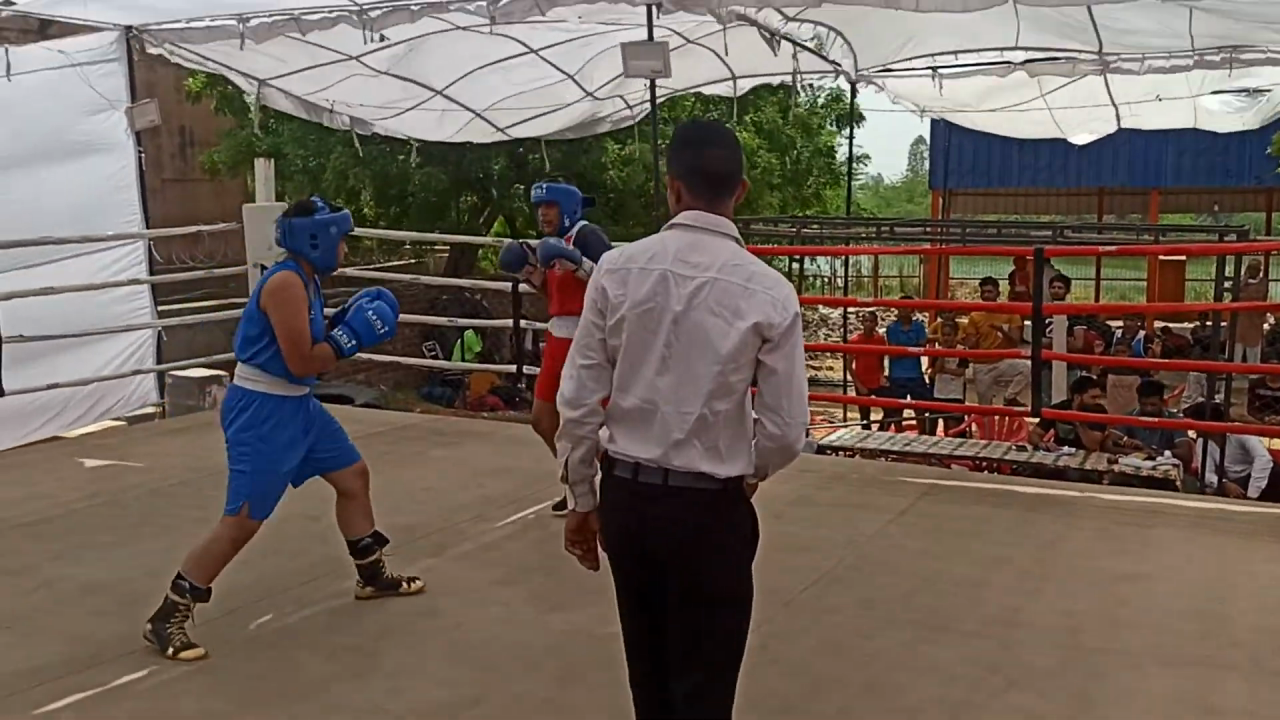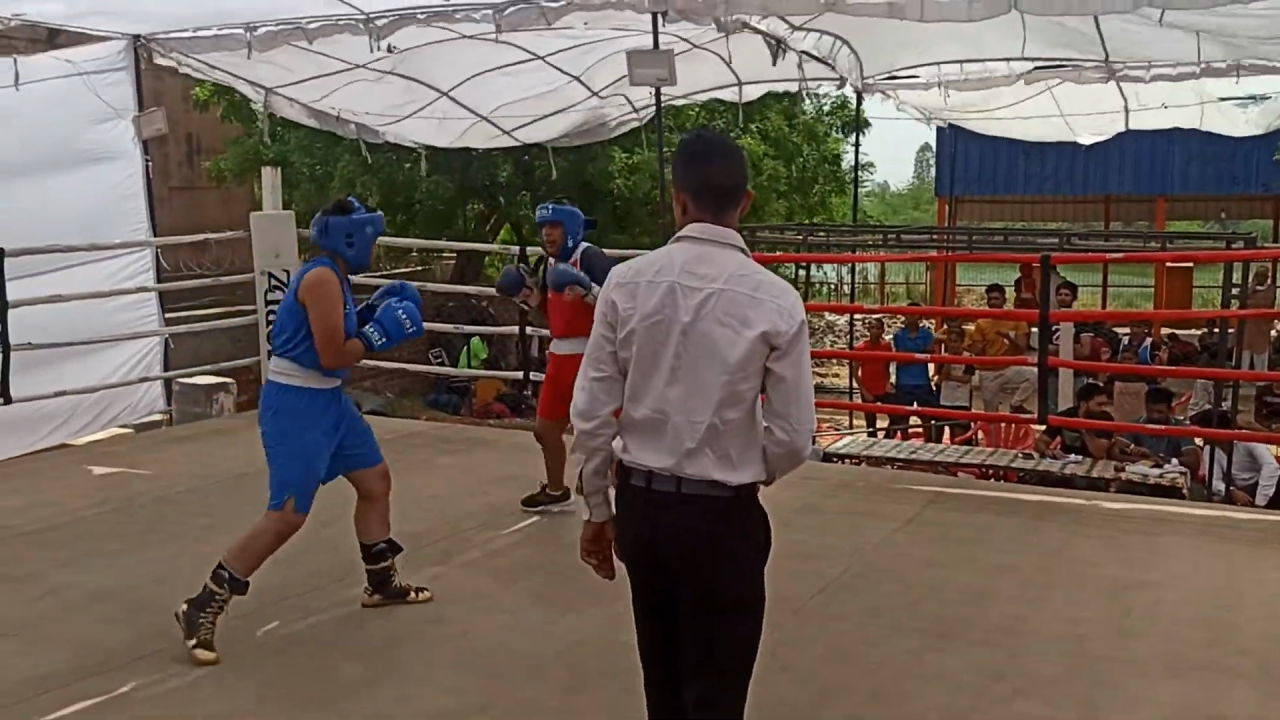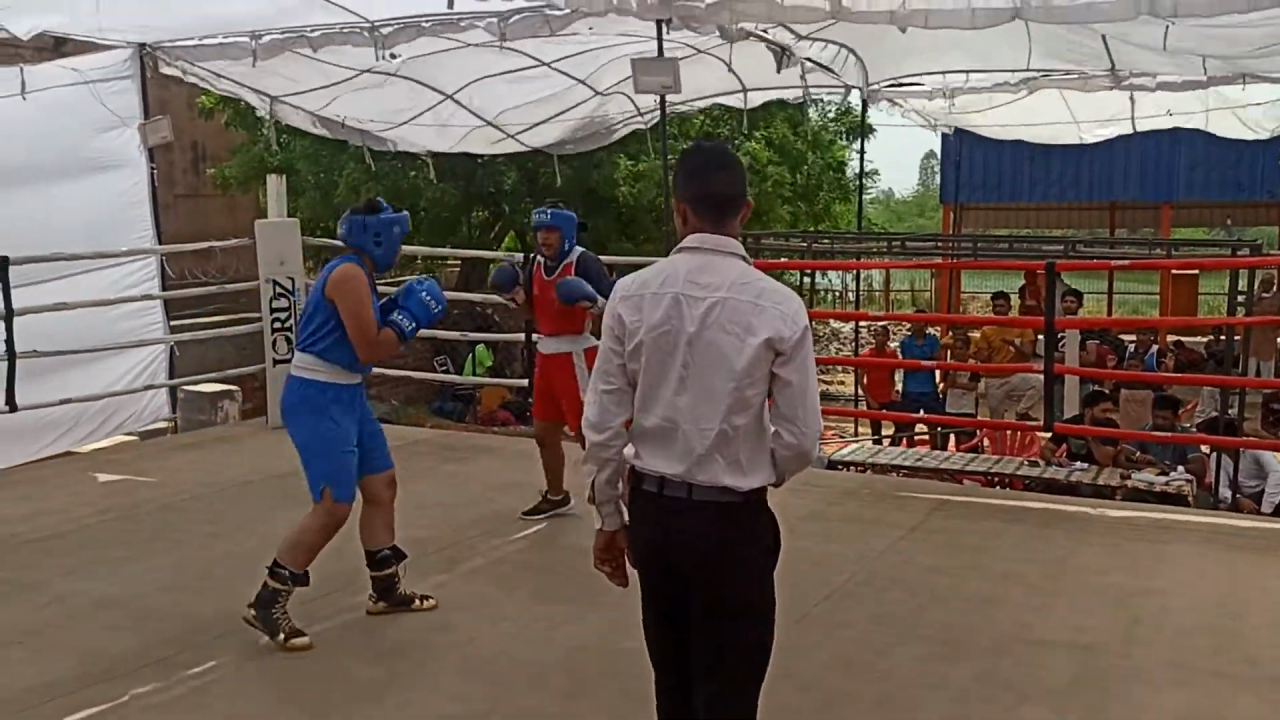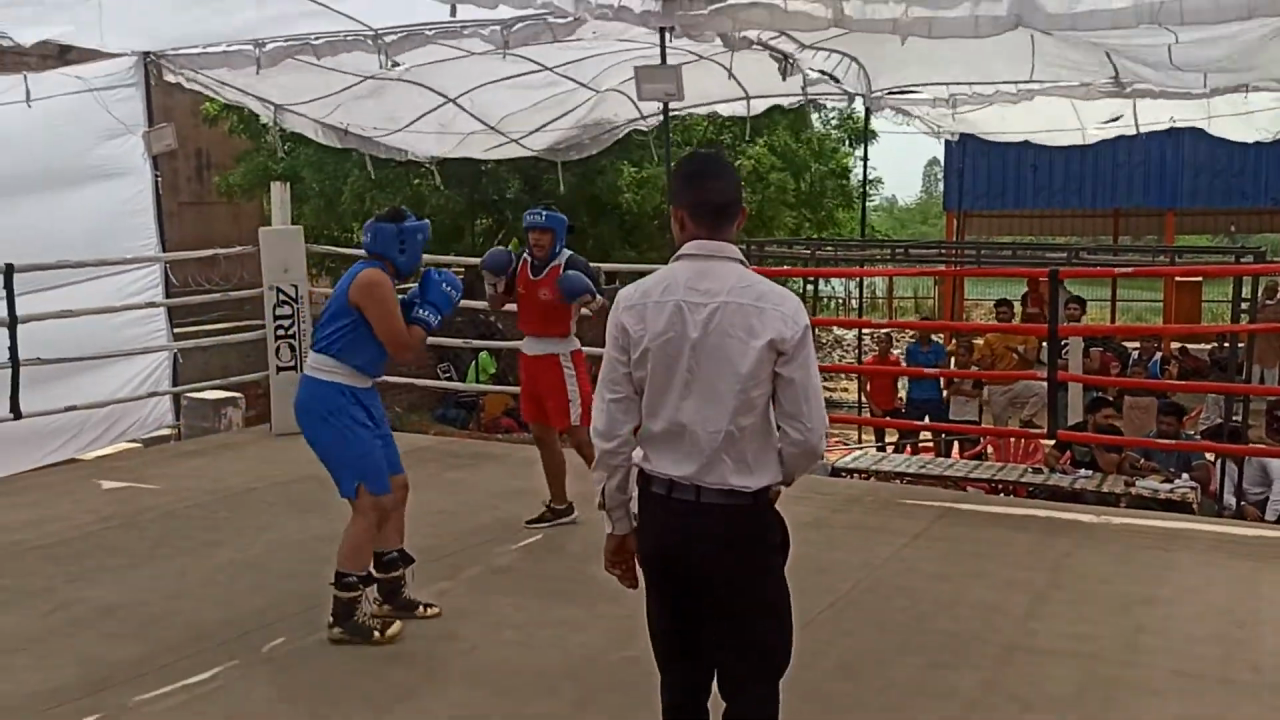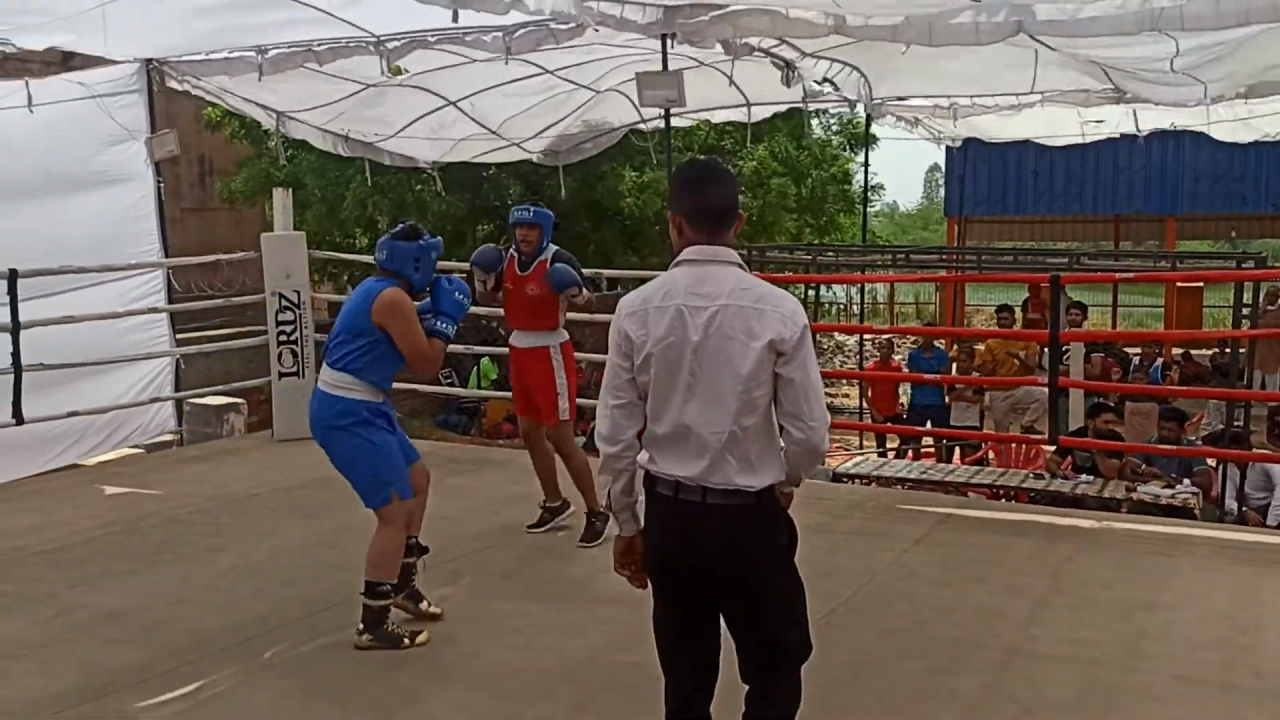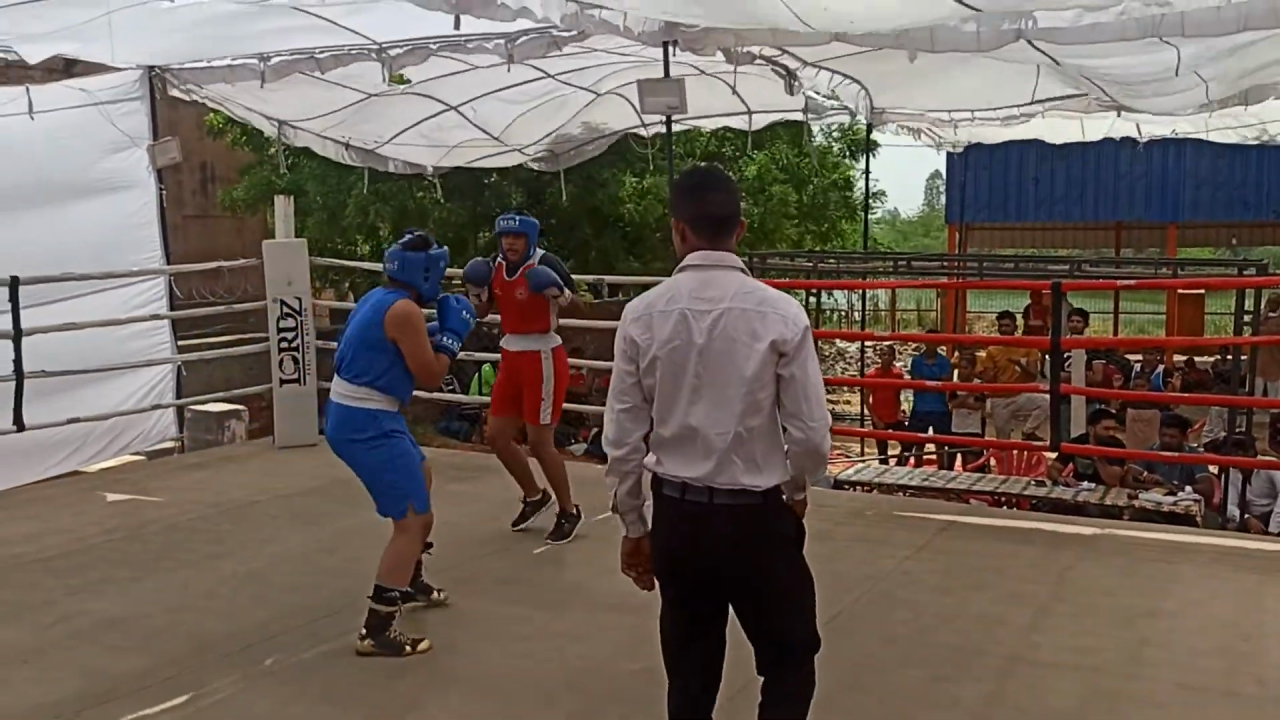
dt=0.1s
person 1, frame 1
left shoulder: (618, 270)
right shoulder: (768, 292)
left elbow: (577, 402)
right elbow: (785, 429)
left wrist: (582, 499)
right wrist: (752, 471)
left hip: (626, 497)
right hip: (709, 509)
left knee: (648, 666)
person 1, frame 2
left shoulder: (627, 282)
right shoulder: (774, 300)
left elbow: (591, 413)
right elbow: (793, 436)
left wrist: (596, 509)
left hip: (641, 505)
right hip: (722, 516)
person 1, frame 3
left shoulder: (633, 294)
right shoulder: (778, 306)
left elbow: (601, 424)
right elbow: (800, 438)
left wrist: (608, 517)
left hip: (652, 511)
right hip: (732, 521)
person 1, frame 4
left shoulder: (635, 302)
right shoulder: (778, 308)
left elbow: (610, 431)
right elbow: (808, 436)
left wrist: (618, 523)
left hip: (662, 516)
right hip: (743, 521)
person 1, frame 5
left shoulder: (637, 309)
right shoulder: (777, 310)
left elbow: (615, 435)
right elbow: (809, 434)
left wrist: (625, 524)
right wrist: (782, 481)
left hip: (668, 516)
right hip: (748, 520)
person 1, frame 6
left shoulder: (642, 315)
right shoulder: (780, 312)
left elbow: (621, 438)
right elbow: (811, 433)
left wrist: (634, 525)
right wrist: (796, 488)
left hip: (677, 517)
right hip: (756, 518)
right knee: (789, 666)
person 2, frame 1
left shoulder: (307, 280)
right shoulder: (285, 284)
right elbow: (301, 362)
left wrist: (346, 320)
right wrist: (354, 334)
left hip: (298, 404)
right hip: (260, 410)
left knee: (354, 477)
right knee: (242, 522)
left ankle: (373, 576)
right ankle: (167, 618)
person 2, frame 2
left shoulder: (335, 278)
right shoulder: (321, 279)
right elbow: (334, 356)
left wrist: (371, 314)
right wrist: (383, 328)
left hip: (328, 398)
right hip: (295, 403)
left knee: (376, 480)
right knee: (288, 516)
left ankle: (383, 583)
right ankle: (201, 608)
person 2, frame 3
left shoulder: (356, 274)
right shoulder: (348, 275)
right elbow: (370, 351)
left wrist: (395, 307)
right wrist: (411, 315)
left hip: (345, 395)
right hip: (317, 399)
left knee: (382, 486)
right knee: (332, 508)
left ankle: (386, 589)
right ankle: (268, 602)
person 2, frame 4
left shoulder: (370, 277)
right shoulder: (373, 280)
right elbow: (405, 351)
left wrist: (415, 303)
right wrist: (433, 307)
left hip: (351, 397)
right hip: (331, 401)
left knee: (395, 491)
right knee: (372, 503)
left ankle: (392, 592)
right ankle: (345, 617)
person 2, frame 5
left shoulder: (378, 288)
right shoulder: (393, 298)
right elbow: (426, 364)
left wrist: (428, 314)
right wrist: (447, 317)
left hip: (360, 409)
right hip: (348, 416)
left knee: (418, 478)
right knee: (395, 511)
left ankle: (403, 586)
right ankle: (374, 624)
person 2, frame 6
left shoulder: (378, 298)
right shoulder: (404, 310)
right elbow: (430, 377)
left wrist: (429, 332)
right wrist: (452, 332)
left hip: (353, 416)
right hip: (367, 425)
left knee: (419, 478)
right knee: (415, 522)
left ankle: (410, 583)
right ankle: (377, 630)
person 3, frame 1
left shoulder: (587, 234)
right shoulder: (555, 240)
left wrist: (579, 266)
right wrist: (527, 270)
right hip: (560, 341)
right knee: (541, 419)
person 3, frame 2
left shoulder: (590, 257)
right shoulder: (552, 264)
left wrist: (588, 290)
right wrist: (525, 293)
right hip: (561, 358)
right knee: (544, 431)
right ankle: (555, 491)
person 3, frame 3
left shoulder: (584, 262)
right shoulder: (539, 264)
right elbow: (534, 309)
left wrist: (593, 302)
right wrist: (513, 291)
left hip: (577, 360)
right hip: (547, 357)
right knee: (544, 434)
right ankle: (556, 496)
person 3, frame 4
left shoulder: (571, 264)
right shoulder: (521, 261)
left elbow: (604, 309)
right elbow: (497, 302)
left wrist: (591, 299)
right wrist: (493, 282)
left hip: (562, 361)
right hip: (530, 358)
left knee: (580, 442)
right knee: (543, 437)
right ankle: (559, 506)
person 3, frame 5
left shoulder: (559, 260)
right shoulder: (508, 257)
left elbow: (591, 305)
right elbow: (487, 299)
left wrist: (578, 293)
right wrist: (482, 278)
left hip: (551, 355)
right hip: (520, 352)
left knee: (562, 441)
right knee: (530, 434)
left ankle: (596, 513)
right ankle: (554, 503)
person 3, frame 6
left shoulder: (546, 264)
right shoulder: (496, 266)
left elbow: (578, 307)
right elbow: (484, 309)
left wrist: (560, 294)
right wrist: (476, 291)
left hip: (543, 359)
right hip: (511, 358)
left knee: (539, 442)
right knee: (498, 436)
left ankle: (568, 513)
right ankle: (533, 495)
